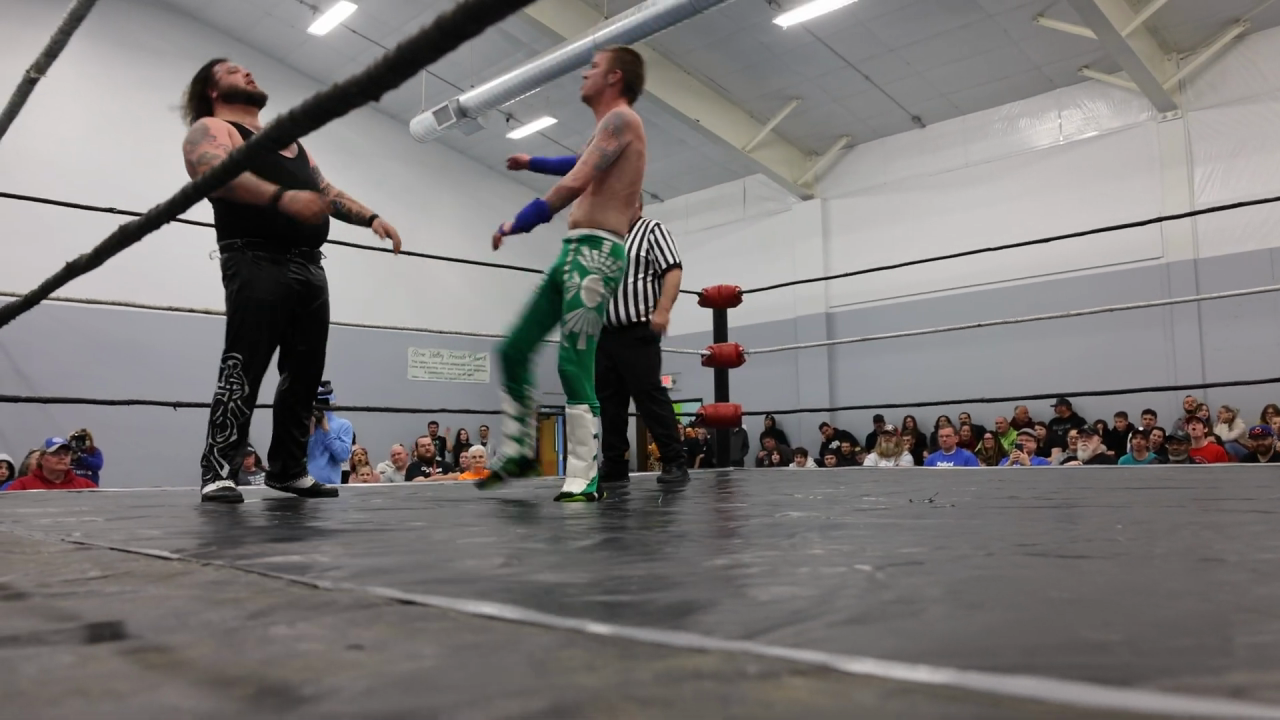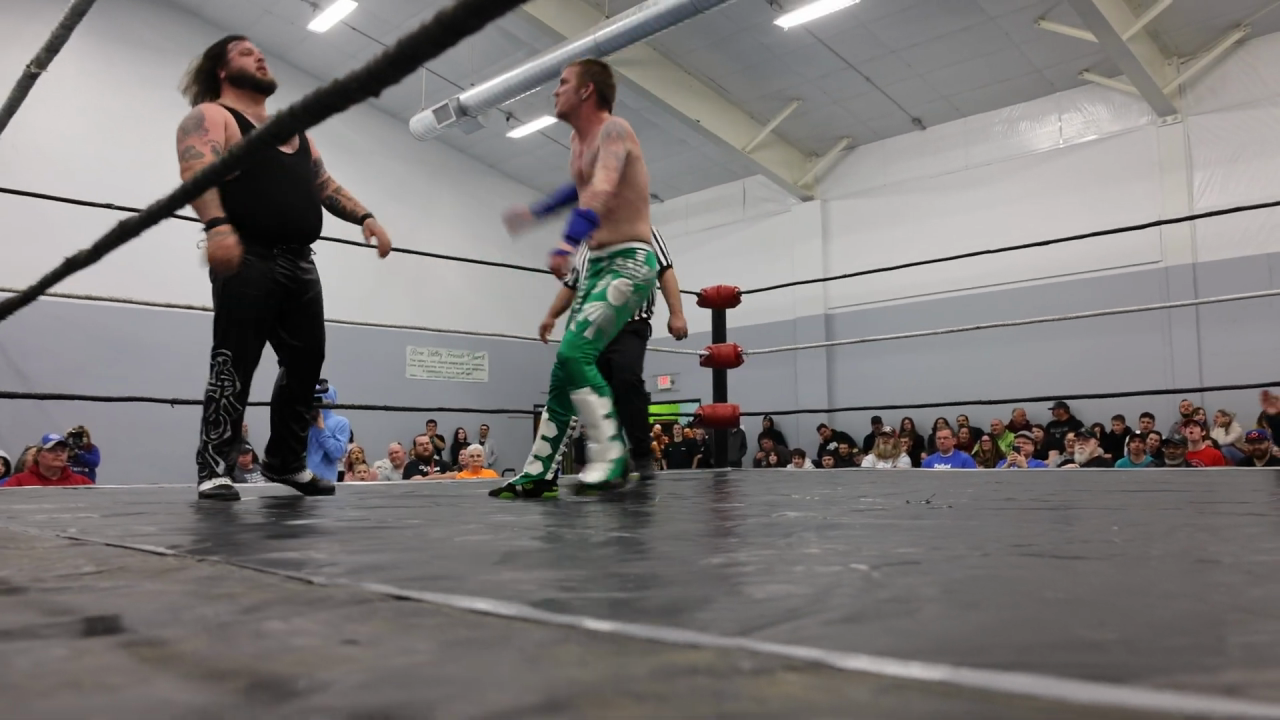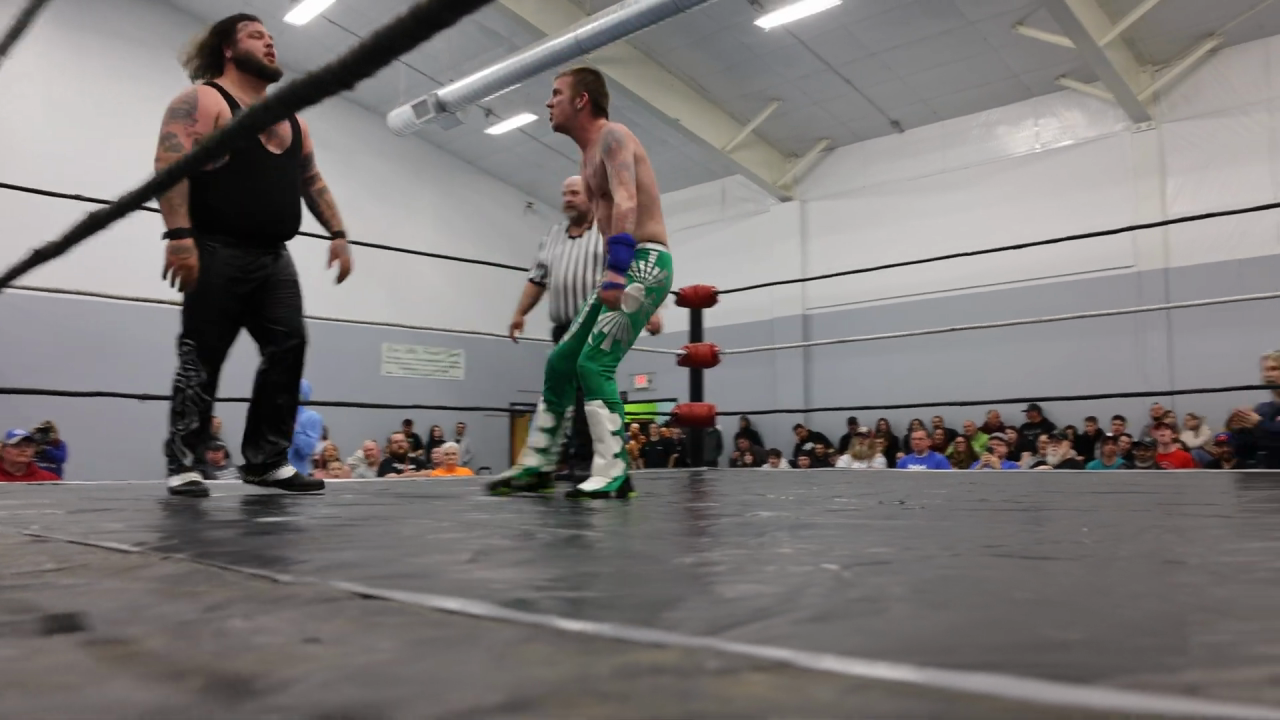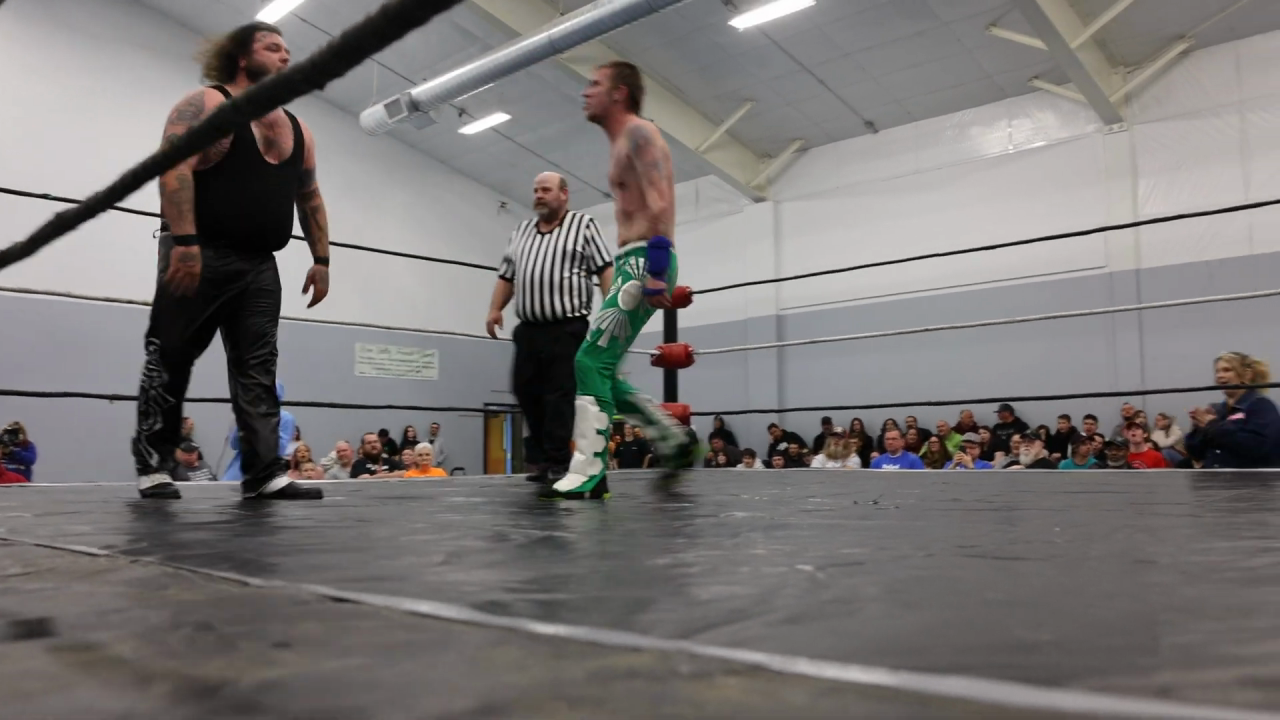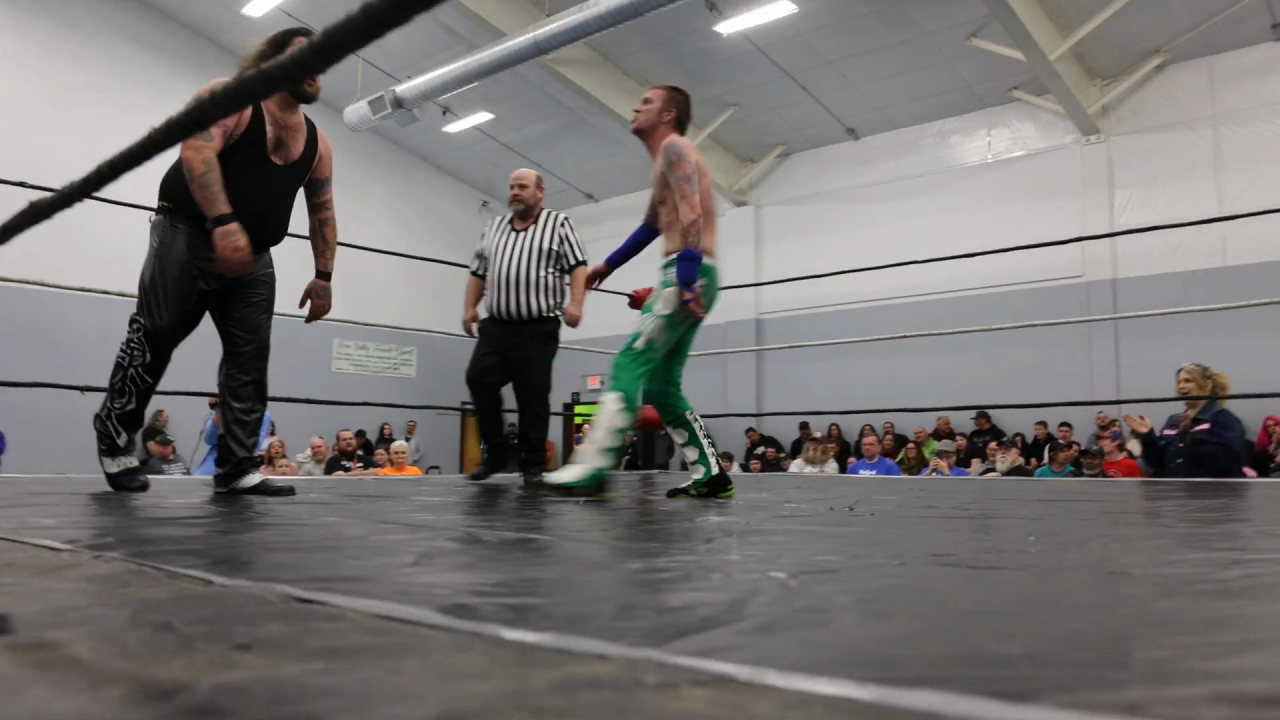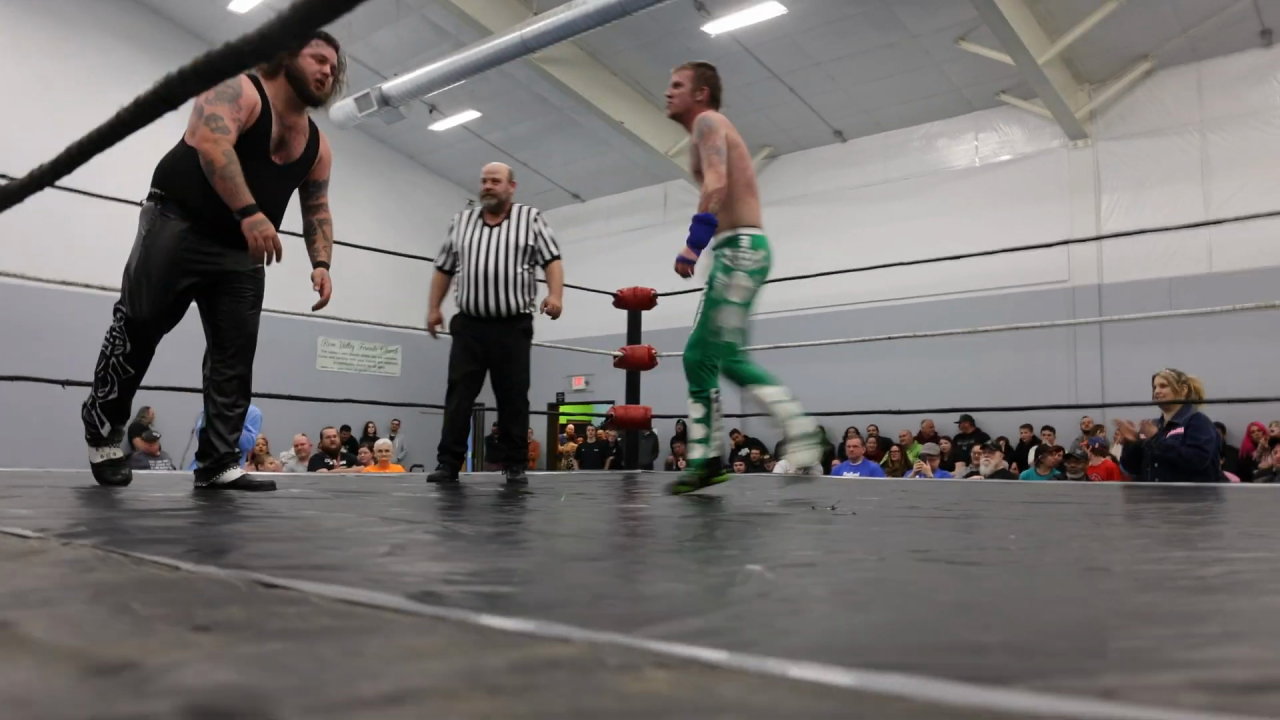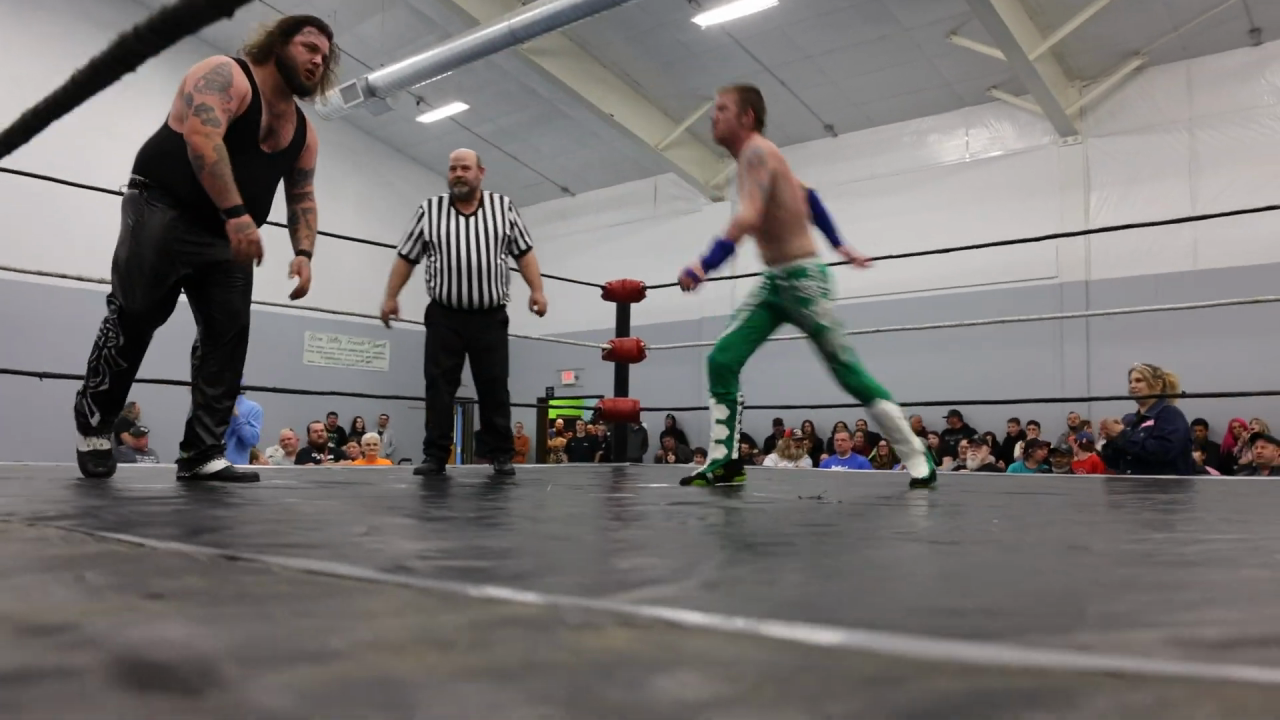
dt=0.2s
person 1, frame 1
left shoulder: (287, 138)
right shoulder: (211, 131)
left elbow: (326, 192)
right elbow: (219, 173)
left wrist: (371, 217)
right wrist: (281, 199)
left hip: (308, 265)
right hip: (258, 262)
left knee: (305, 372)
right knee: (244, 366)
left ankle: (288, 469)
right ankle: (217, 474)
person 1, frame 2
left shoulder: (293, 129)
right shoulder: (210, 118)
left elbow: (325, 186)
right elbow: (197, 172)
left wrist: (366, 218)
right wrist: (218, 227)
left hip: (298, 262)
right hip: (247, 261)
left knee: (305, 363)
right knee: (234, 365)
left ankle: (286, 461)
right ankle: (213, 471)
person 1, frame 3
left shoulder: (290, 118)
right shoulder: (203, 103)
left elbow: (312, 181)
right elbow: (172, 165)
left wrist: (337, 234)
right wrist: (179, 235)
left hip: (273, 256)
right hip: (217, 252)
left knee: (288, 352)
right knee: (203, 357)
left ankle: (267, 460)
right ankle: (184, 466)
person 1, frame 4
left shoulder: (296, 130)
right shoulder: (210, 107)
left elbow: (309, 197)
right elbow: (174, 169)
left wrist: (321, 260)
right wrist: (184, 242)
left hip: (258, 263)
right hip: (199, 254)
left knee: (258, 364)
right knee: (172, 355)
left ankle: (264, 473)
right ankle: (152, 466)
person 1, frame 5
left shoulder: (315, 141)
left elbow: (322, 210)
right elbow: (197, 151)
left wrist: (323, 276)
right wrist: (224, 223)
left hip: (252, 255)
right hip: (188, 234)
left knee: (249, 358)
right knee: (155, 333)
left ankle: (238, 468)
right ankle: (114, 443)
person 1, frame 6
left shoulder: (316, 144)
right shoulder: (238, 91)
left elbow: (318, 210)
right elbow: (212, 144)
left wrist: (321, 264)
right wrist: (250, 213)
left hip: (240, 249)
right hip: (177, 223)
left knee: (236, 350)
right knee: (140, 324)
left ankle: (218, 462)
right ankle: (102, 431)
person 1, frame 7
left shoulder: (302, 131)
right shoulder: (225, 76)
left elbow: (302, 199)
right elbow: (201, 137)
left wrist: (303, 254)
right wrist: (237, 214)
left hip: (227, 232)
right hip: (161, 208)
left knee: (228, 336)
right knee: (134, 315)
left ankle: (203, 453)
right ankle: (94, 425)
person 2, frame 1
left shoulder: (622, 120)
right shoulder: (607, 125)
left elbow: (573, 183)
left wrist: (517, 223)
right wrist: (532, 162)
left hip: (595, 253)
right hip: (572, 254)
left knee: (574, 366)
right knee: (512, 351)
left ankle: (584, 479)
right ankle: (516, 454)
person 2, frame 2
left shoulder: (614, 130)
right shoulder: (580, 142)
left elbow: (601, 189)
left wrist: (567, 242)
right wrist: (535, 212)
left hip: (630, 265)
right hip: (597, 268)
left knee: (574, 355)
right knee: (563, 370)
left ankle: (607, 460)
right ankle: (534, 472)
person 2, frame 3
left shoulder: (616, 136)
right shoulder: (590, 149)
left elbow: (626, 205)
left wrist: (617, 271)
left hip: (644, 264)
right hip: (622, 270)
left knee: (591, 368)
right knee: (559, 364)
left ankle: (611, 475)
right ankle: (534, 466)
person 2, frame 4
left shoulder: (639, 132)
right shoulder: (621, 143)
left elbow: (661, 205)
left wrist: (657, 272)
left hip: (644, 265)
right hip: (634, 266)
left knee: (591, 362)
right knee: (603, 371)
left ankle: (588, 474)
right ankle: (672, 444)
person 2, frame 5
left shoulder: (676, 148)
right shoulder: (665, 158)
left elbow: (690, 218)
right elbow: (651, 224)
left wrist: (688, 284)
right wrist: (607, 265)
left hip: (691, 279)
right hip: (682, 282)
left knee: (629, 366)
right knee: (662, 387)
left ankle: (591, 466)
right ankle: (710, 472)
person 2, frame 6
left shoulder: (710, 122)
right shoulder: (710, 133)
left elbow: (715, 186)
left wrist: (691, 246)
right wrist: (704, 245)
left hip: (742, 251)
right hip: (730, 254)
left knee: (731, 357)
right knee: (697, 357)
left ankle: (803, 439)
right ankle: (705, 458)
person 2, frame 7
left shoulder: (756, 153)
right shoulder: (756, 156)
left elbow: (748, 218)
right elbow: (804, 195)
left wrist: (703, 264)
right wrist: (838, 246)
left hip: (805, 279)
right hip: (774, 282)
left knee: (849, 374)
right knee: (723, 360)
left ankle: (916, 457)
right ankle: (723, 460)
person 3, frame 1
left shoulder: (652, 230)
left elbow: (673, 272)
left wrist: (662, 311)
left hip: (638, 332)
right hip: (607, 334)
left knee: (649, 395)
right knee: (608, 400)
left ankle: (674, 463)
right ankle: (614, 465)
person 3, frame 2
left shoulder: (639, 232)
right shoulder: (589, 242)
left elbow: (665, 272)
right elbow: (571, 285)
left wrist: (675, 313)
right wrist: (551, 316)
left hip: (627, 328)
right hip: (593, 332)
left knee: (627, 384)
right knee: (602, 396)
left ankle: (641, 454)
right ankle: (611, 463)
person 3, frame 3
right shoulder: (553, 236)
right elbow: (537, 280)
right wrist: (519, 313)
right hip: (565, 329)
right knee: (574, 392)
left ankle: (582, 459)
right ankle: (578, 458)
person 3, frame 4
left shoulder: (584, 225)
right shoulder: (521, 232)
left elbow: (606, 270)
right elbow: (507, 277)
right wrist: (495, 308)
left hip: (568, 327)
right hip: (529, 329)
left knee: (558, 395)
right knee: (525, 390)
left ankle: (557, 463)
right ankle: (543, 458)
person 3, frame 5
left shoulder: (558, 224)
right shoulder: (494, 227)
left elbow: (578, 267)
right elbow: (478, 273)
left wrist: (575, 302)
right wrist: (470, 307)
left hip: (538, 328)
right hip: (496, 326)
left knee: (533, 397)
right knee: (479, 380)
left ankle: (533, 466)
right ankle: (495, 454)
person 3, frame 6
left shoulder: (530, 219)
right shoulder: (462, 221)
left elbow: (552, 261)
right elbow: (444, 268)
left wrist: (555, 294)
right wrist: (434, 307)
left hip: (513, 325)
right hip: (468, 325)
left knee: (513, 395)
right knee: (459, 390)
left ankle: (515, 464)
right ankle: (449, 462)
person 3, frame 7
left shoulder: (503, 207)
right shoulder: (429, 210)
left elbow: (524, 252)
right elbow: (406, 257)
left wrist: (537, 290)
right wrist: (391, 296)
left hip: (490, 316)
right hip: (444, 316)
left knee: (494, 386)
right knee: (439, 384)
left ankle: (501, 455)
right ankle: (435, 456)
